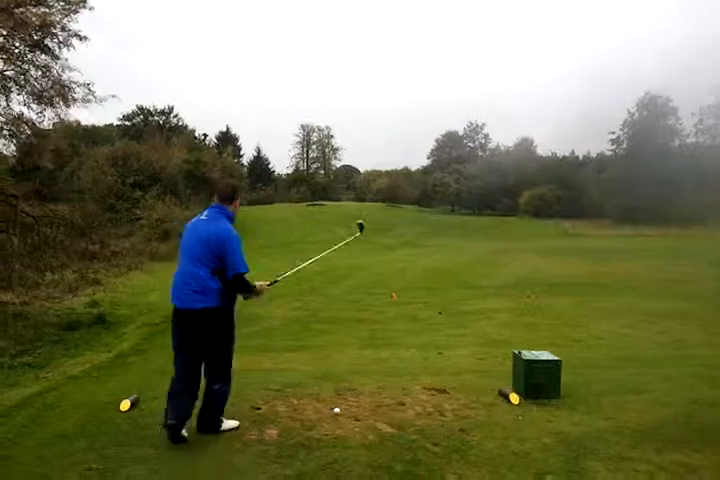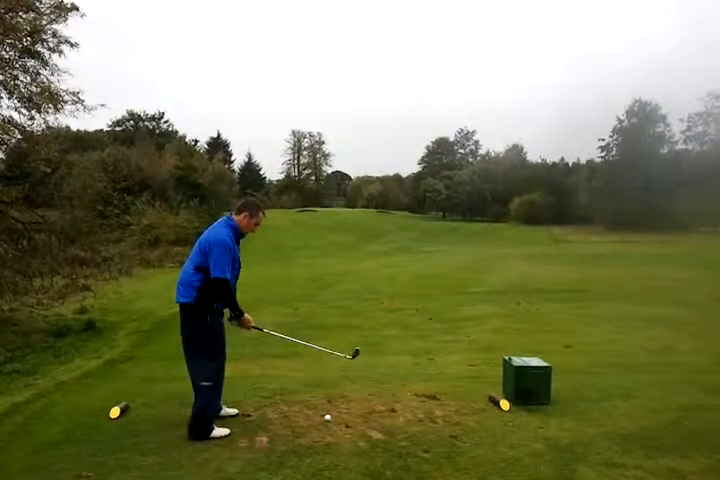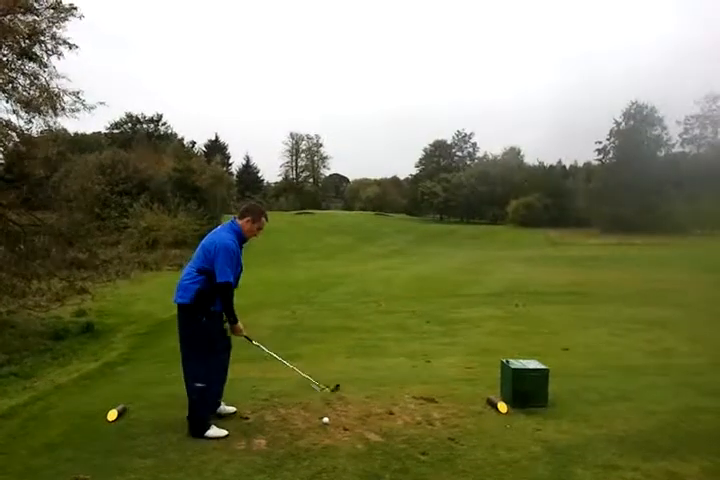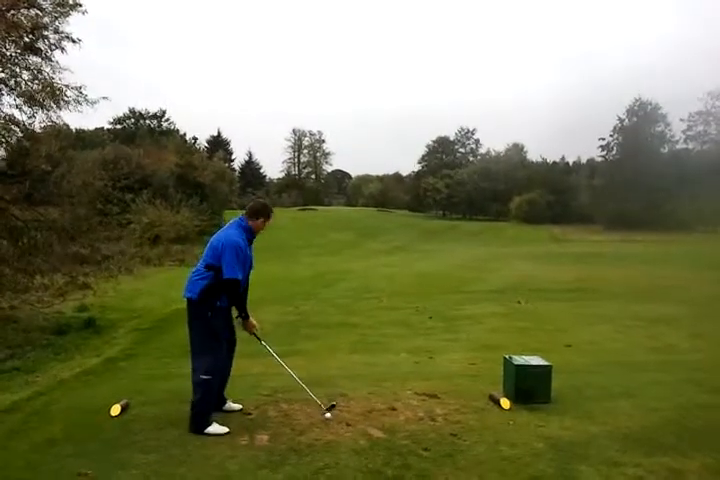
dt=0.7s
person 1, frame 1
left shoulder: (193, 224)
right shoulder: (226, 232)
right elbow: (236, 280)
left wrist: (242, 289)
right wrist: (254, 289)
left hip: (184, 304)
right hip: (212, 307)
left knee: (186, 364)
right knee: (217, 366)
left ankle: (175, 420)
right ankle: (210, 421)
person 1, frame 2
left shoulder: (224, 231)
right shoulder: (223, 239)
left elbow: (222, 280)
right elbow: (221, 283)
left wrist: (233, 310)
right wrist: (239, 314)
left hip: (202, 302)
right hip: (199, 305)
left knee: (214, 357)
right knee: (207, 361)
left ankle: (211, 406)
right ankle: (201, 425)
person 1, frame 3
left shoulder: (229, 235)
right shoulder: (226, 242)
left elbow: (224, 284)
right elbow: (223, 286)
left wrist: (229, 317)
right wrist: (233, 321)
left hip: (206, 304)
right hip: (196, 306)
left knee: (220, 351)
right knee: (202, 361)
left ankle: (211, 403)
right ankle: (199, 423)
person 1, frame 4
left shoulder: (242, 236)
right shoulder: (233, 240)
left elbow: (242, 279)
right elbow: (231, 284)
left wrist: (243, 312)
right wrist: (245, 316)
left hip: (217, 300)
right hip: (204, 301)
left knee: (226, 347)
right knee: (209, 357)
left ankle: (216, 399)
right ankle: (200, 419)
